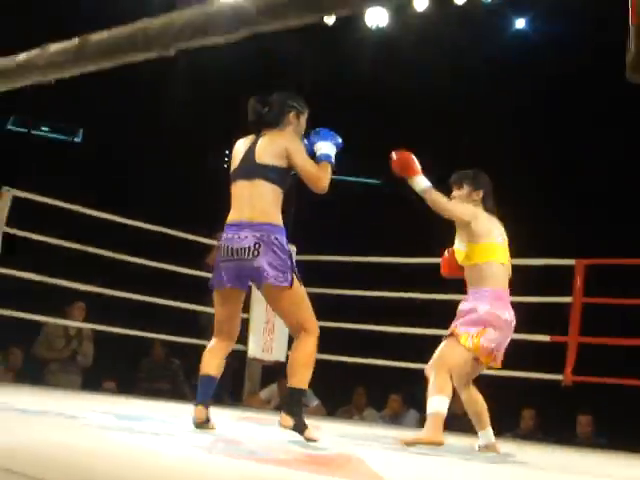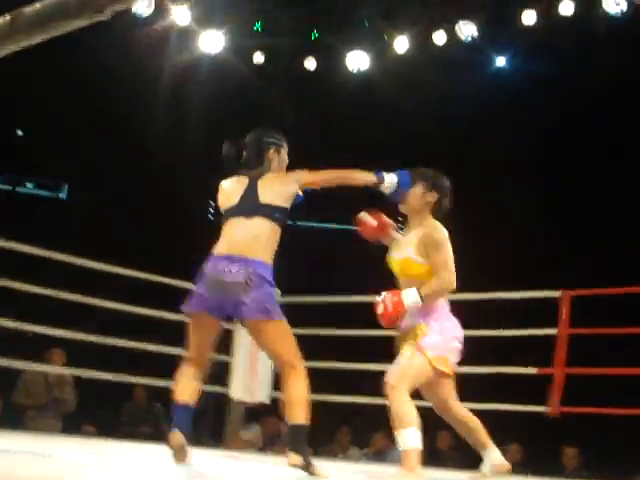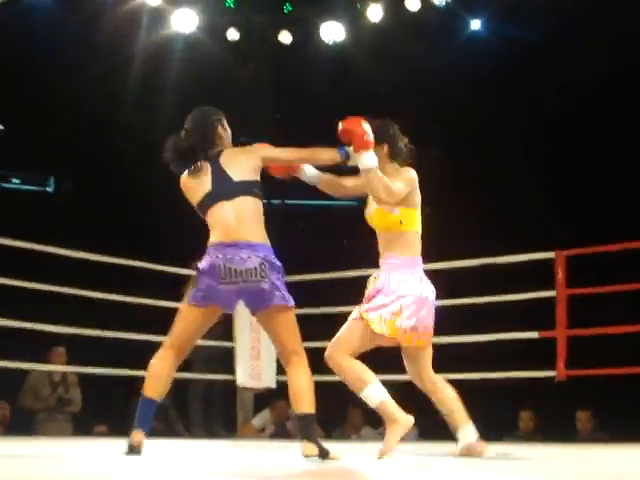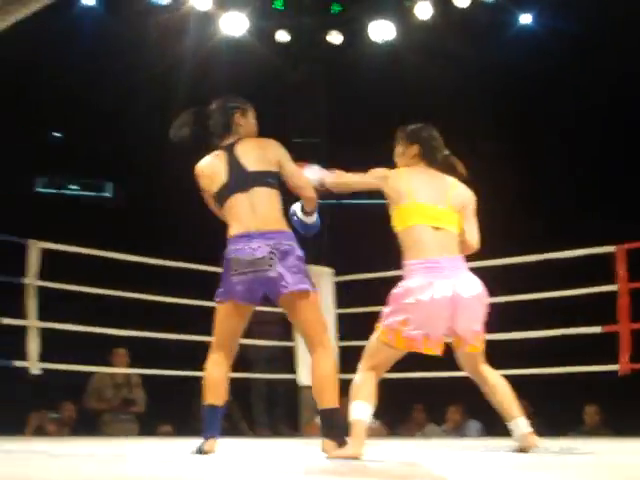
dt=0.2s
person 1, frame 1
left shoulder: (241, 144)
right shoulder: (287, 141)
right elbow: (320, 184)
right wrist: (326, 152)
left hip: (231, 241)
right hip: (265, 241)
left knee: (223, 336)
right knee: (307, 331)
left ankle: (202, 405)
right ankle: (292, 412)
person 1, frame 2
left shoulder: (226, 186)
right shoulder: (287, 181)
right elbow: (342, 177)
right wrist: (386, 179)
left hip: (216, 273)
right hip: (252, 280)
left knee: (194, 362)
right knee: (293, 369)
left ankle: (179, 430)
right ankle: (298, 450)
person 1, frame 3
left shoulder: (187, 178)
right shoulder: (250, 154)
right elbow: (309, 155)
right wrist: (347, 154)
left hip: (219, 264)
right hip: (260, 264)
left knee: (171, 352)
right knee: (294, 358)
left ankle: (139, 431)
right ankle: (309, 439)
person 1, frame 4
left shoulder: (204, 167)
right shoulder: (266, 147)
right elbow: (307, 193)
right wrist: (308, 216)
left hip: (239, 258)
right hip: (279, 251)
left knee: (221, 353)
right knee: (321, 345)
left ankle: (210, 436)
right ankle: (334, 434)
person 2, frame 1
left shoulder: (472, 214)
right shoulder: (491, 225)
left elbow: (446, 207)
right elbow: (503, 272)
left wrist: (416, 177)
right wrist: (465, 268)
left hip: (485, 311)
right hip: (496, 312)
left knee: (438, 370)
right knee: (463, 381)
left ankle: (433, 430)
right ankle: (487, 439)
person 2, frame 2
left shoulder: (432, 231)
right shoulder: (409, 231)
left elbow: (446, 282)
left wrist: (409, 299)
right wrist: (390, 236)
left hip: (433, 327)
right hip: (417, 328)
left knee: (395, 386)
right knee: (447, 406)
person 2, frame 3
left shoulder: (406, 176)
right shoulder: (374, 179)
left elbow: (385, 195)
right elbow: (338, 186)
left wrist: (364, 154)
right wrist: (301, 169)
left hip: (403, 285)
right hip: (405, 285)
left knee: (337, 355)
right knee: (424, 377)
left ankle: (394, 417)
right ankle: (470, 437)
person 2, frame 4
left shoulder: (392, 178)
right shoulder: (461, 190)
left elbow: (345, 181)
right elbow: (471, 244)
left wrist: (316, 177)
left hip: (423, 288)
right hip: (464, 286)
left knee: (368, 368)
right knee: (478, 368)
left ankle: (356, 443)
right ankle: (524, 431)
